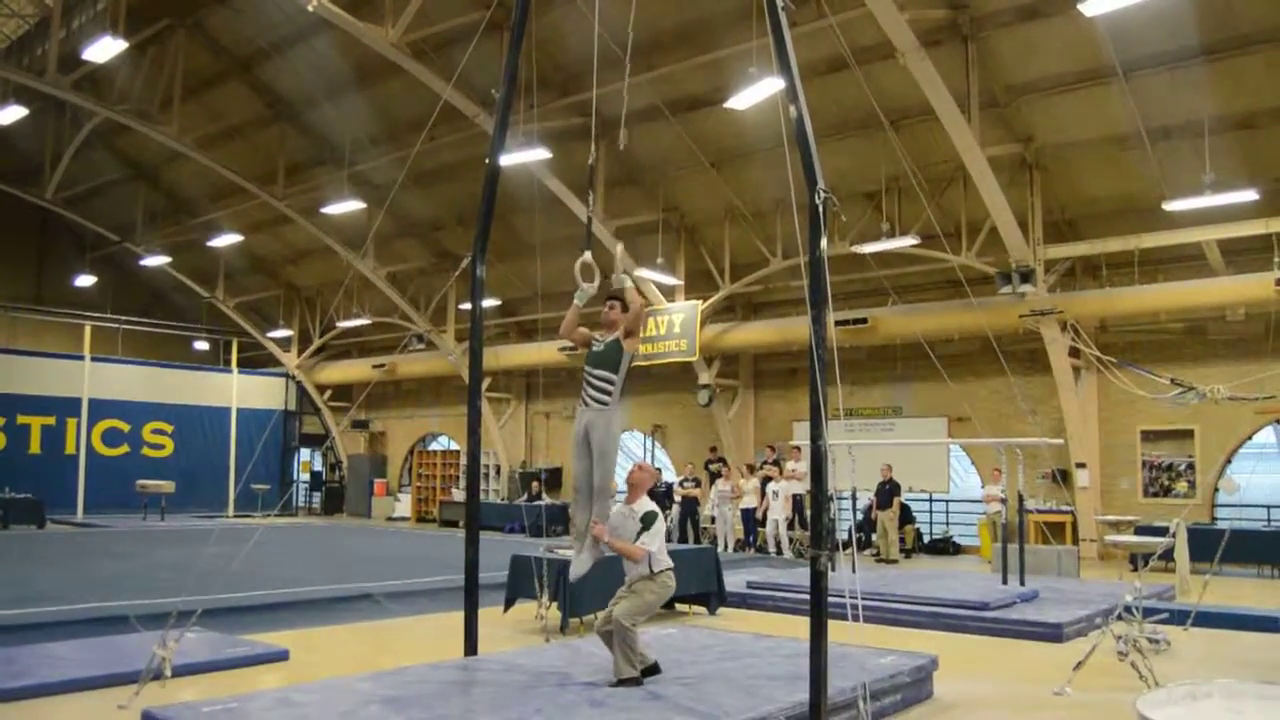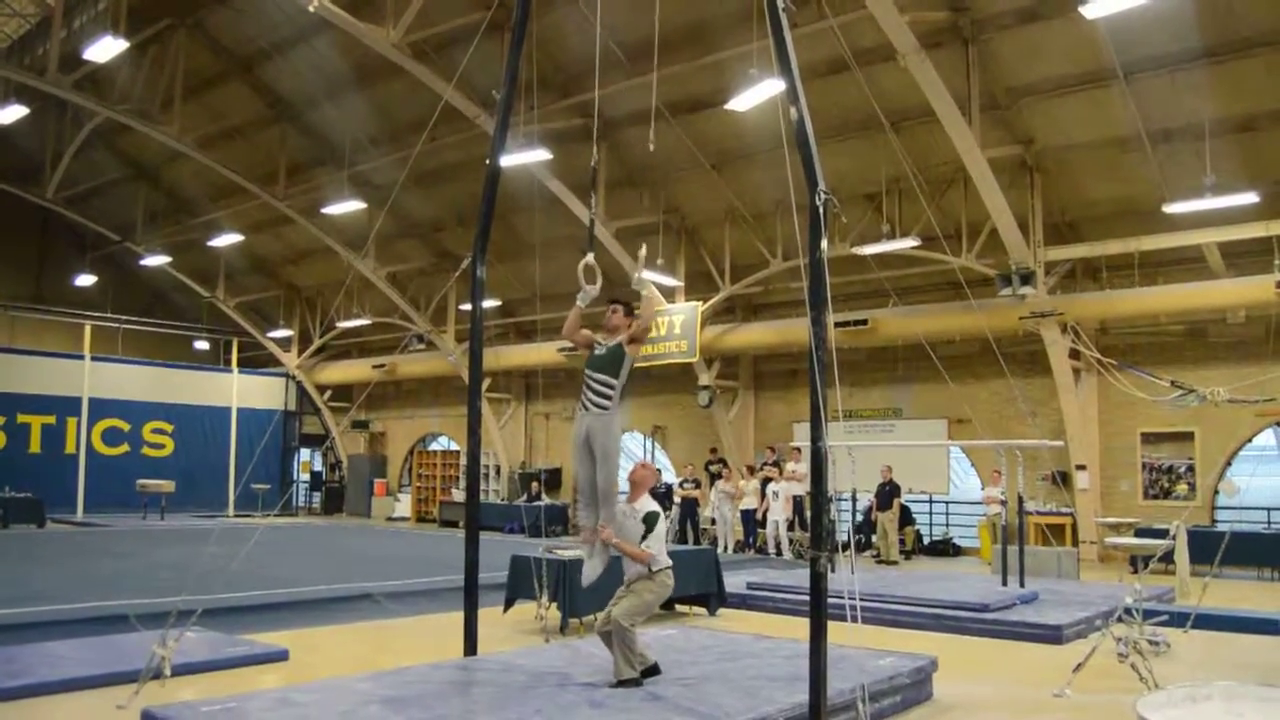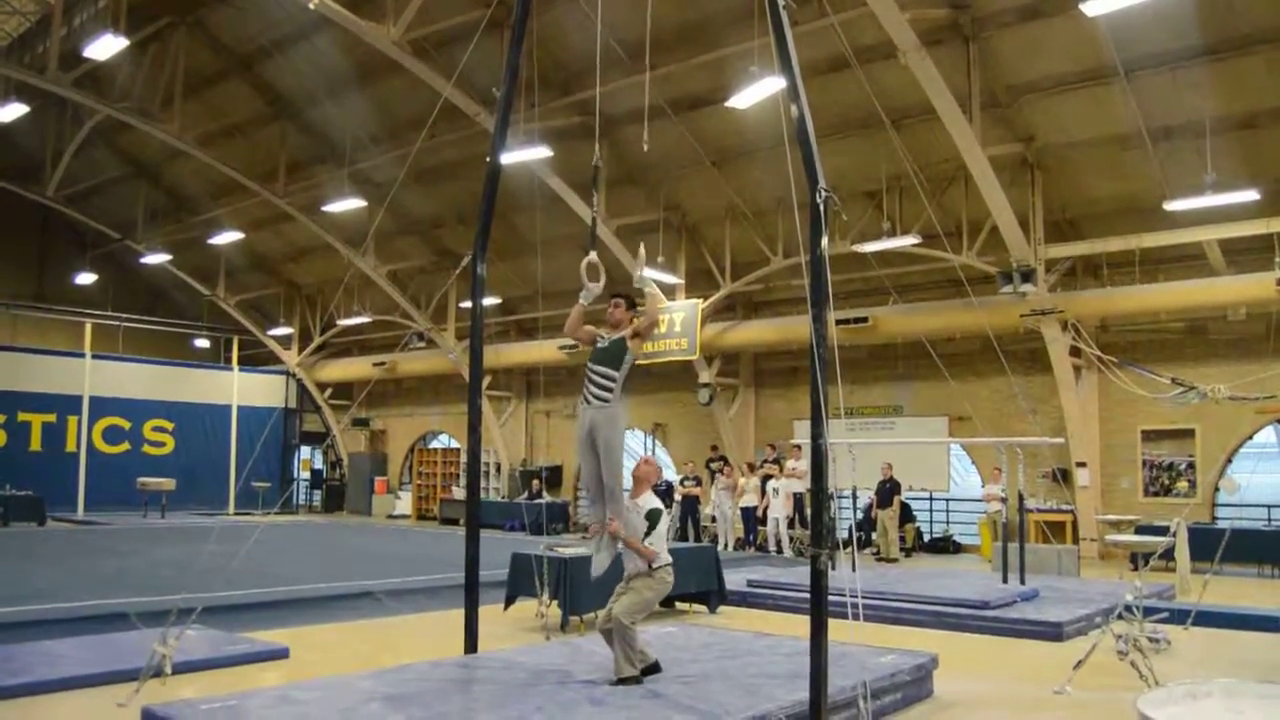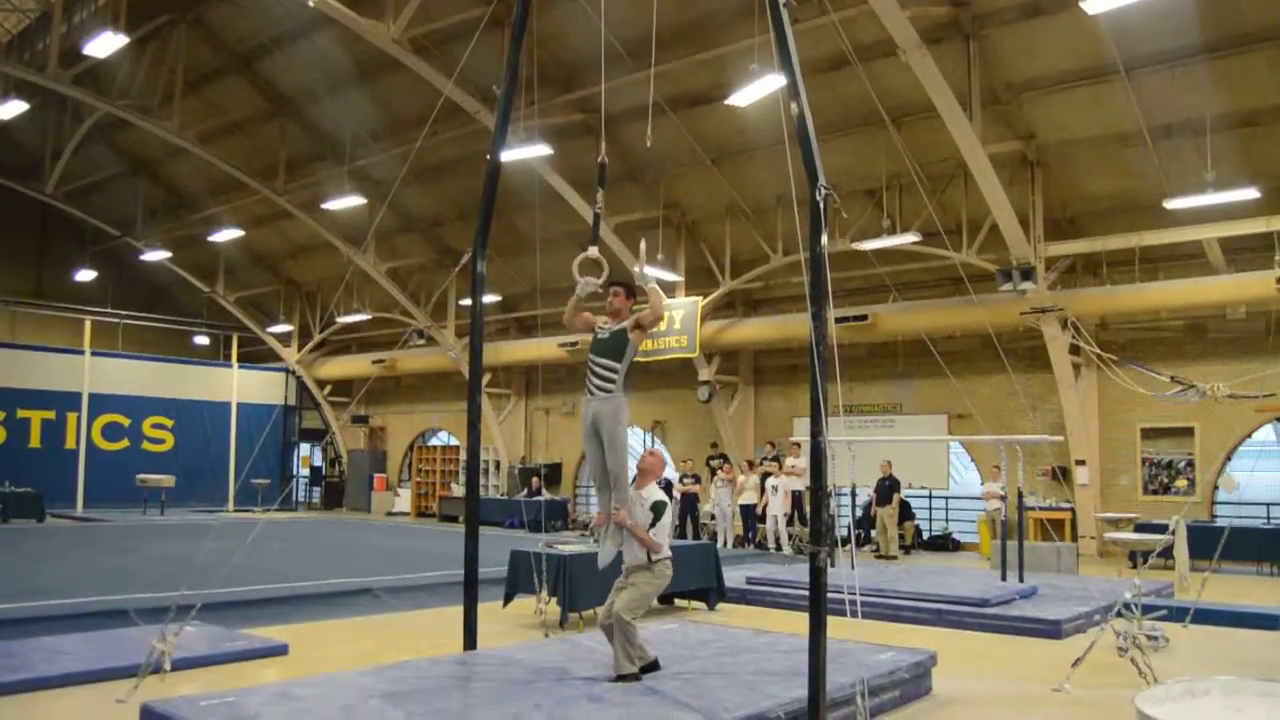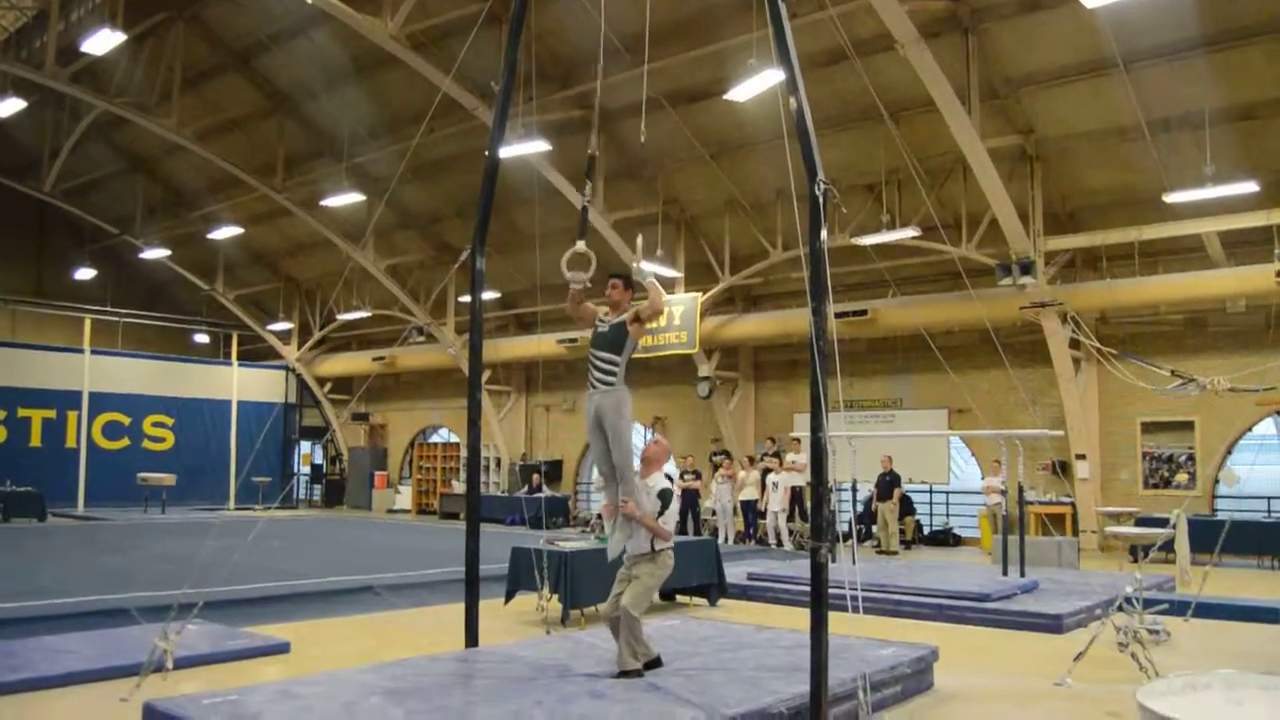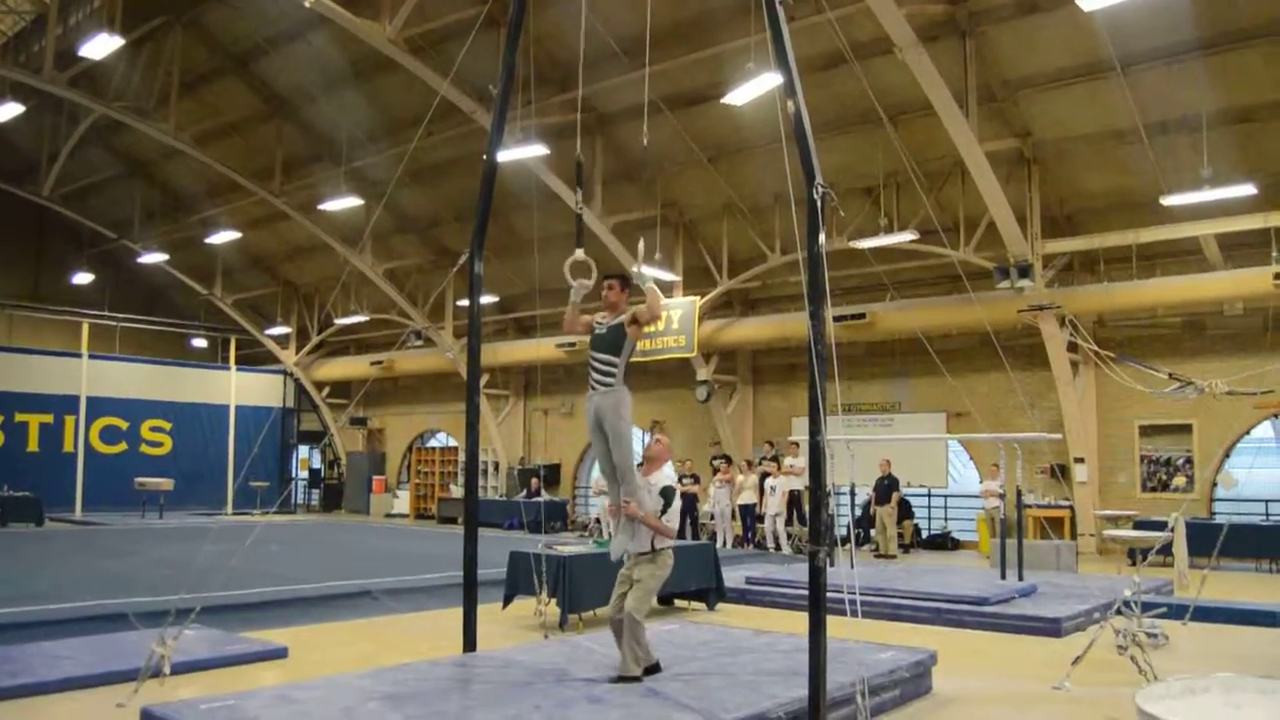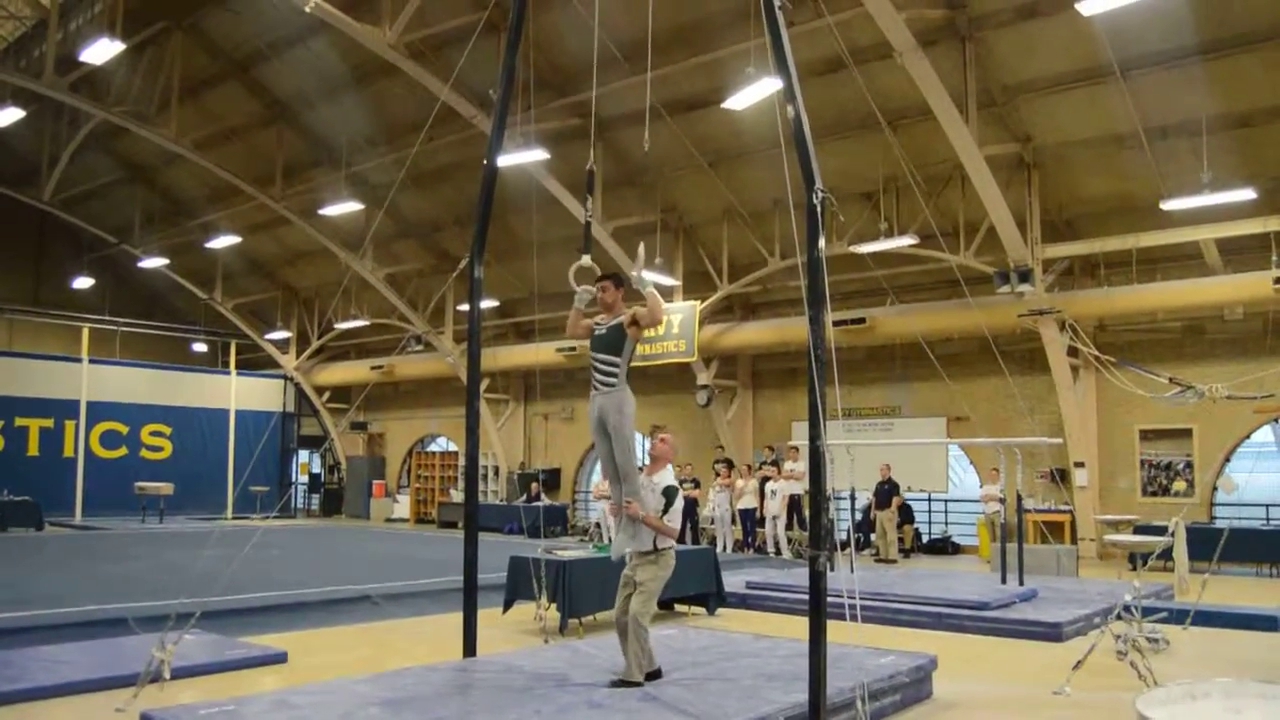
dt=0.1s
person 1, frame 1
left shoulder: (628, 334)
right shoulder: (593, 337)
left elbow: (639, 310)
right elbow: (566, 332)
left wrist: (625, 284)
right wrist: (579, 299)
left hip: (606, 416)
right hip: (583, 415)
left knee: (601, 485)
right knee: (582, 487)
left ankle: (593, 546)
right ankle: (580, 545)
person 1, frame 2
left shoulder: (631, 339)
right shoulder: (595, 339)
left elbow: (647, 321)
right elbow: (567, 333)
left wrist: (645, 289)
right wrist: (582, 301)
left hip: (606, 420)
right hip: (582, 419)
left knee: (606, 489)
right knee: (585, 490)
left ankle: (602, 549)
right ankle: (589, 548)
person 1, frame 3
left shoulder: (633, 333)
right shoulder: (597, 334)
left elbow: (653, 318)
right elbow: (570, 332)
left wrist: (647, 286)
right wrist: (585, 299)
left hip: (609, 414)
right hip: (585, 413)
left knee: (611, 481)
right knee: (591, 484)
left ankle: (610, 541)
right ankle: (600, 539)
person 1, frame 4
left shoulder: (635, 324)
right shoulder: (598, 323)
left elbow: (659, 313)
right elbow: (569, 320)
left wrist: (648, 284)
right wrist: (581, 292)
left hip: (612, 405)
right hip: (589, 404)
left knee: (617, 472)
right knee: (597, 475)
left ankle: (617, 532)
right ankle: (606, 530)
person 1, frame 5
left shoulder: (635, 315)
right shoulder: (600, 314)
left elbow: (658, 308)
right elbow: (572, 311)
left wrist: (647, 278)
right wrist: (576, 286)
left hip: (615, 397)
right hip: (592, 398)
left knee: (622, 464)
right knee: (604, 468)
left ankle: (626, 524)
right ankle: (616, 523)
person 1, frame 6
left shoulder: (632, 316)
right shoulder: (596, 319)
left elbow: (655, 313)
right elbow: (568, 327)
left wrist: (646, 282)
right wrist: (576, 297)
left hip: (614, 398)
right hip: (592, 399)
left knee: (623, 465)
right knee: (606, 469)
left ankle: (628, 524)
right ankle: (619, 522)
person 1, frame 7
left shoulder: (631, 317)
right shoulder: (597, 321)
left elbow: (657, 318)
right elbow: (570, 332)
left wrist: (644, 284)
right wrist: (579, 303)
left hip: (617, 399)
right hip: (595, 400)
left knee: (625, 466)
right knee: (609, 469)
left ankle: (631, 525)
right ankle: (621, 523)
person 2, frame 1
left shoulder: (650, 513)
right shoulder: (618, 512)
left elbow: (637, 554)
right elbow: (601, 541)
left wrist: (605, 539)
right wrist: (591, 534)
left hip: (657, 581)
right hip: (634, 580)
left knee: (622, 617)
right knee: (604, 624)
left ankle: (629, 674)
right ankle: (645, 664)
person 2, frame 2
left shoulder: (652, 513)
right shoulder: (620, 509)
left elbow: (645, 557)
right elbow: (604, 540)
left wrist: (613, 541)
right wrist: (595, 535)
left hip: (656, 580)
right hip: (632, 580)
left knee: (622, 617)
right knee: (604, 625)
left ankle: (628, 675)
right ankle: (645, 665)
person 2, frame 3
left shoulder: (654, 510)
right shoulder: (622, 503)
left elbow: (651, 554)
right elbow: (610, 535)
left wrist: (621, 534)
right wrist: (603, 530)
left hip: (656, 576)
right hip: (632, 575)
left knee: (622, 616)
right knee: (605, 623)
left ankle: (629, 673)
right ankle: (646, 663)
person 2, frame 4
left shoulder: (658, 502)
right shoulder: (626, 494)
left elbow: (655, 545)
right elbow: (615, 528)
left wrist: (627, 523)
right wrist: (606, 520)
left hip: (654, 570)
right hip: (631, 569)
left knee: (622, 611)
right knee: (606, 618)
left ankle: (628, 670)
right ankle: (645, 660)
person 2, frame 5
left shoulder: (664, 490)
left elbow: (667, 533)
right elbow: (620, 517)
left wrist: (636, 515)
right wrist: (613, 512)
left hip: (656, 559)
right hip: (632, 558)
left knee: (629, 607)
right knee: (611, 611)
left ankle: (631, 665)
right ankle: (647, 657)
person 2, frame 6
left shoulder: (666, 487)
left elbow: (670, 531)
right elbow: (625, 519)
left wrist: (639, 515)
right wrist: (617, 512)
left hip: (656, 559)
right hip: (632, 558)
left knee: (632, 611)
right knee: (615, 613)
left ankle: (631, 671)
right ankle: (647, 662)
person 2, frame 7
left shoulder: (670, 488)
right shoulder: (636, 481)
left elbow: (672, 531)
right elbow: (627, 516)
left wrist: (640, 515)
right wrist: (619, 510)
left hip: (657, 559)
right hip: (635, 557)
left knee: (637, 614)
right knee: (621, 615)
left ankle: (634, 675)
right ankle: (648, 667)
